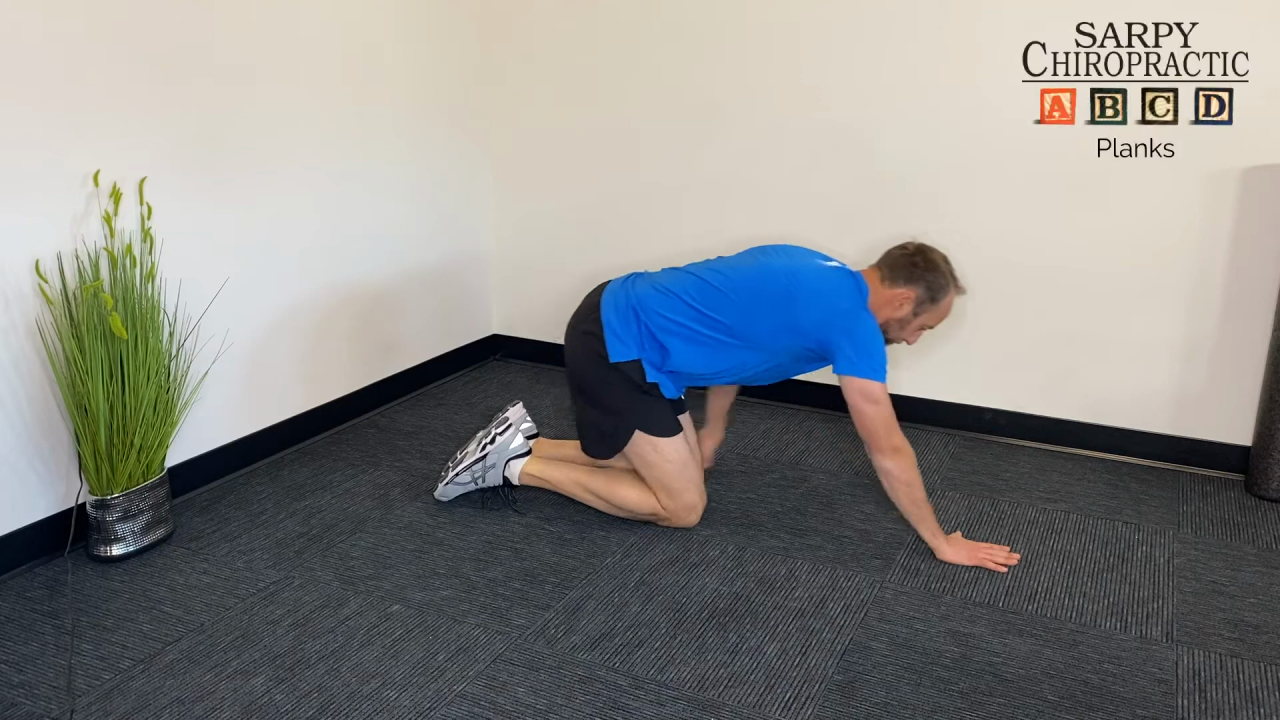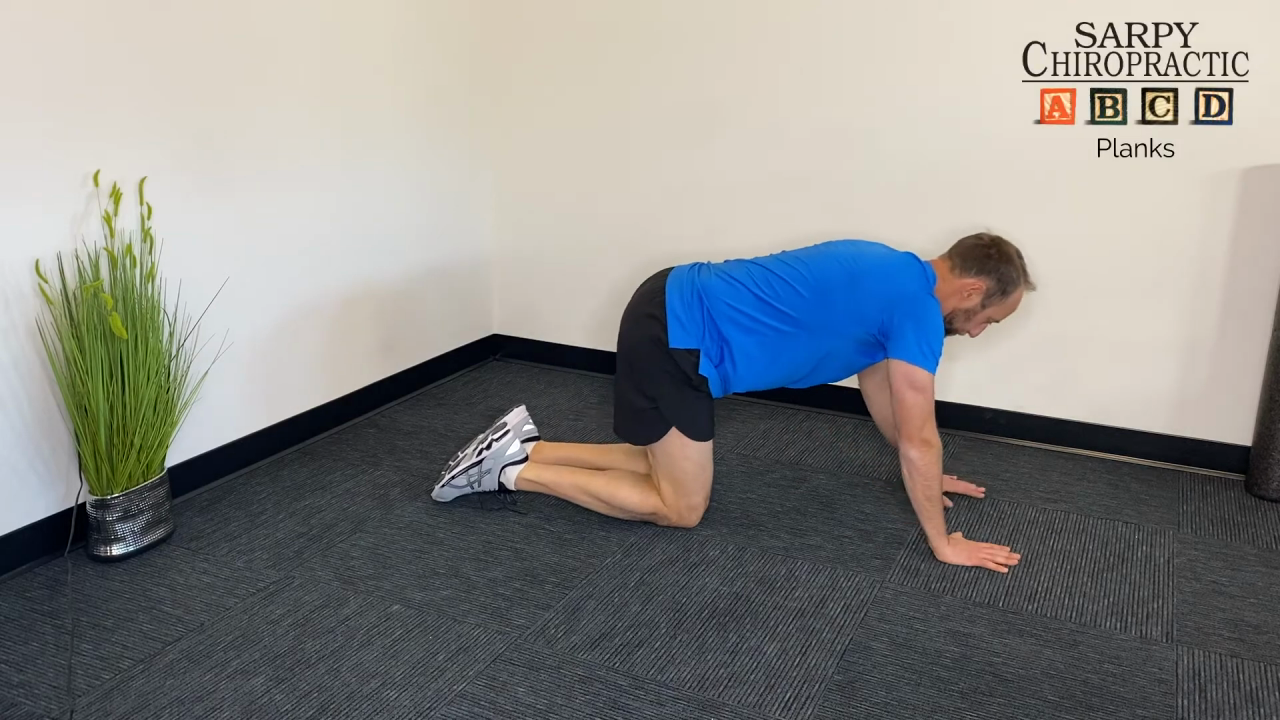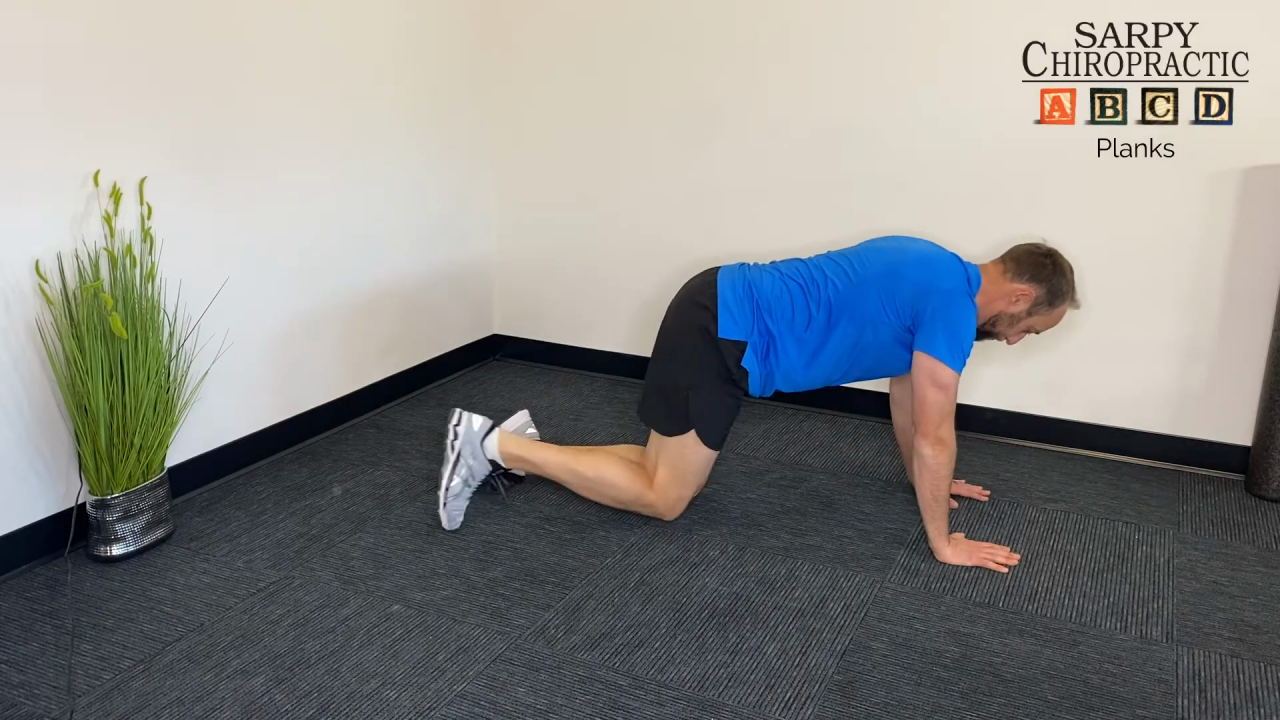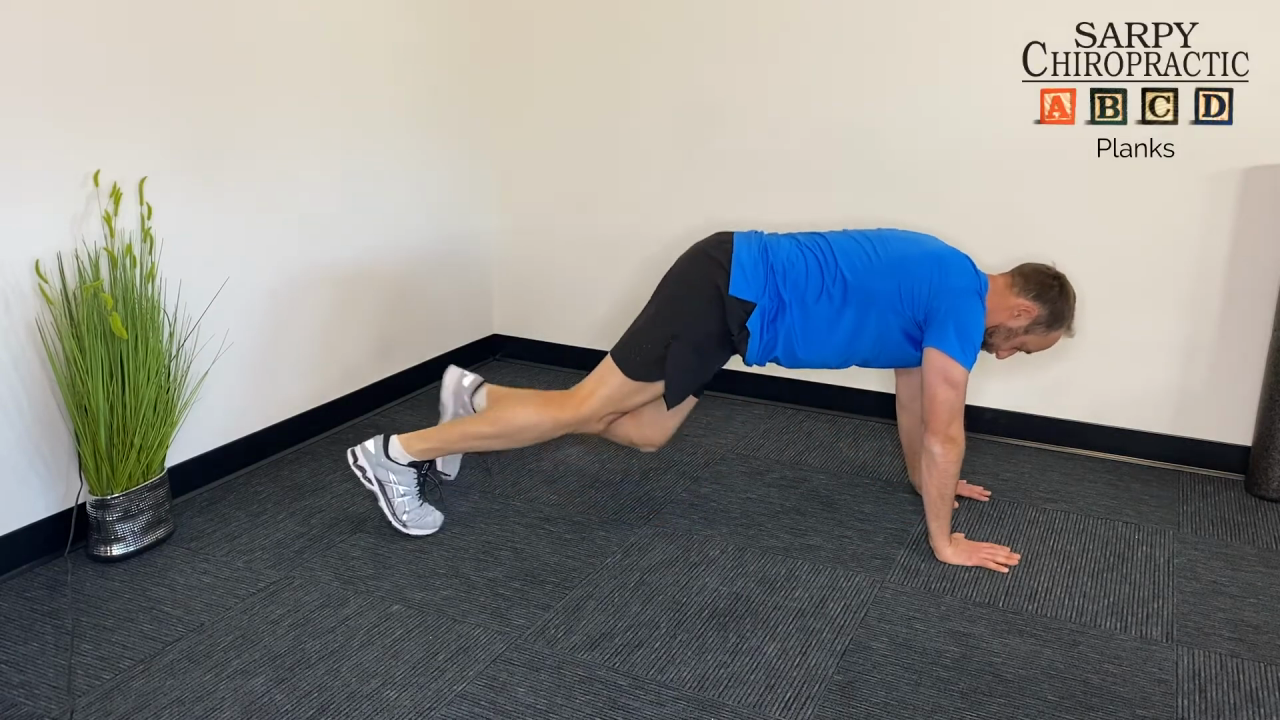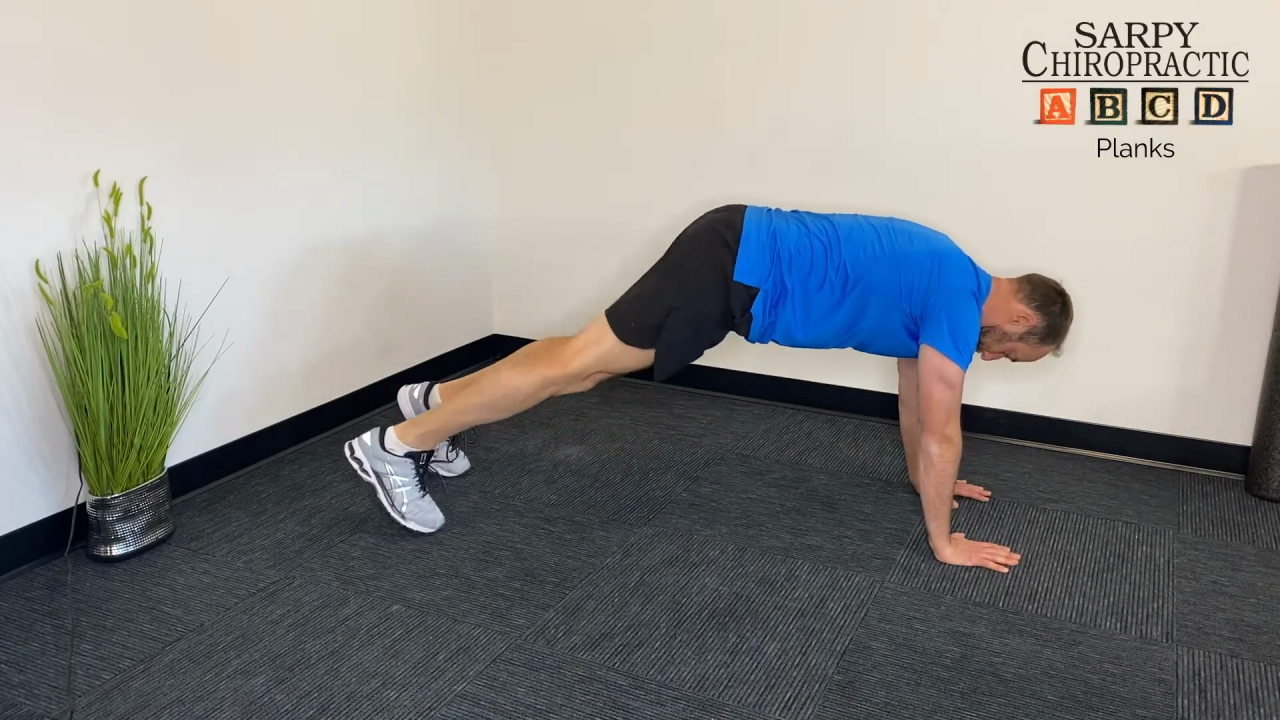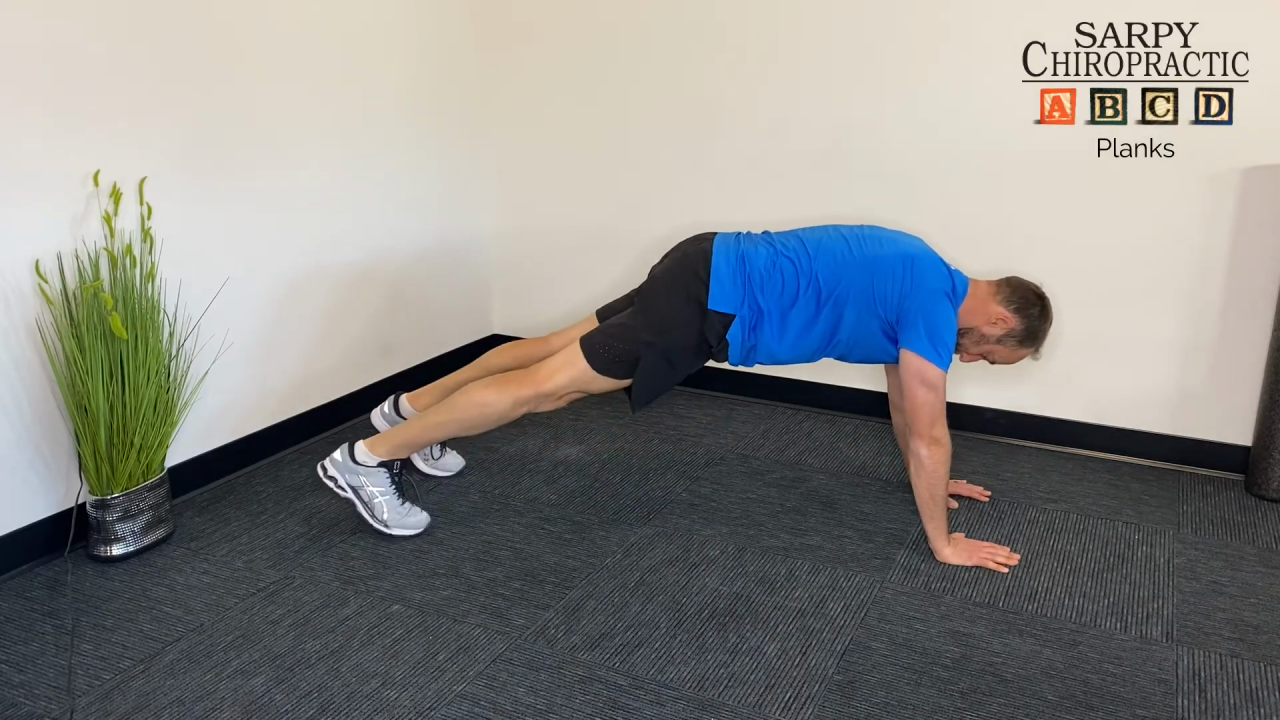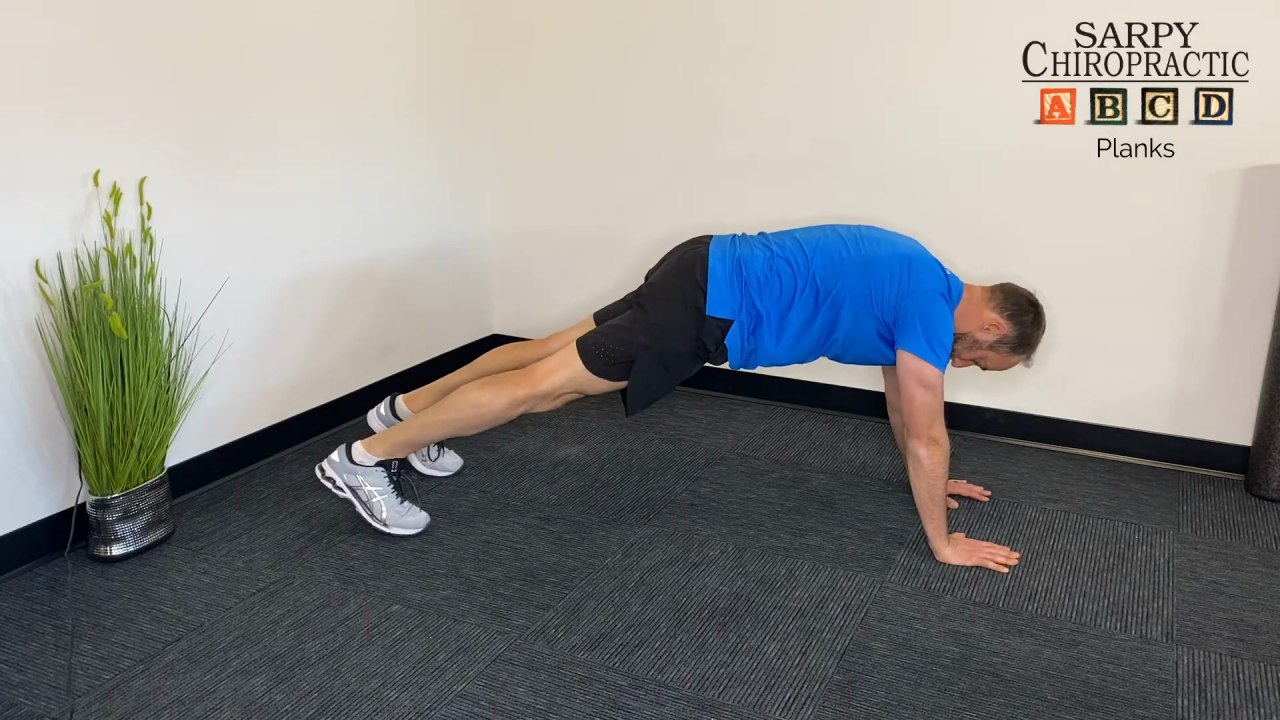
dt=0.7s
person 1, frame 1
left shoulder: (823, 276)
right shoulder: (848, 317)
right elbow: (888, 450)
left wrist: (710, 428)
right wrist: (941, 542)
left hip: (624, 320)
right hip: (614, 346)
left knee: (672, 469)
right knee: (682, 507)
left ankle: (525, 440)
right ankle: (516, 465)
person 1, frame 2
left shoulder: (892, 277)
right shoulder: (917, 305)
left elbow: (878, 383)
right elbow: (919, 439)
left wrist: (925, 472)
right wrist: (943, 542)
left hip: (673, 311)
right hip: (674, 335)
left knee: (671, 468)
right knee: (681, 508)
left ankle: (526, 446)
right ankle: (515, 471)
person 1, frame 3
left shoulder: (934, 280)
right shoulder: (951, 302)
left elbow: (905, 390)
right elbow: (933, 435)
left wrist: (924, 477)
right wrist: (941, 541)
left hip: (724, 321)
right hip: (720, 330)
left knee: (678, 474)
right knee: (662, 498)
left ankle: (526, 449)
right ankle: (493, 444)
person 1, frame 4
left shoulder: (938, 287)
right shoulder: (962, 302)
left elbow: (911, 397)
right elbow: (944, 433)
left wrist: (923, 480)
right wrist: (944, 540)
left hip: (729, 287)
right hip: (731, 293)
left knee: (644, 430)
right knee: (589, 408)
left ankle: (480, 397)
right ankle: (401, 454)
person 1, frame 5
left shoulder: (939, 285)
right shoulder: (958, 301)
left elbow: (913, 396)
right elbow: (941, 431)
left wrist: (923, 477)
right wrist: (943, 540)
left hip: (737, 249)
right hip: (738, 265)
left knee: (594, 346)
right knee: (581, 363)
left ankle: (435, 399)
right ankle: (398, 446)
person 1, frame 6
left shoulder: (918, 285)
right shoulder: (934, 303)
left elbow: (902, 398)
right elbow: (929, 434)
left wrist: (927, 478)
right wrist: (943, 542)
left hip: (711, 277)
right hip: (716, 302)
left knee: (564, 346)
right knee: (552, 383)
left ankle: (410, 406)
right ankle: (370, 456)
person 1, frame 7
left shoulder: (913, 288)
right shoulder: (930, 306)
left elbow: (900, 395)
right elbow: (928, 435)
left wrist: (928, 477)
right wrist: (943, 542)
left hip: (709, 279)
right hip: (713, 306)
left knee: (561, 348)
right knee: (548, 383)
left ankle: (406, 409)
right ankle: (367, 457)
